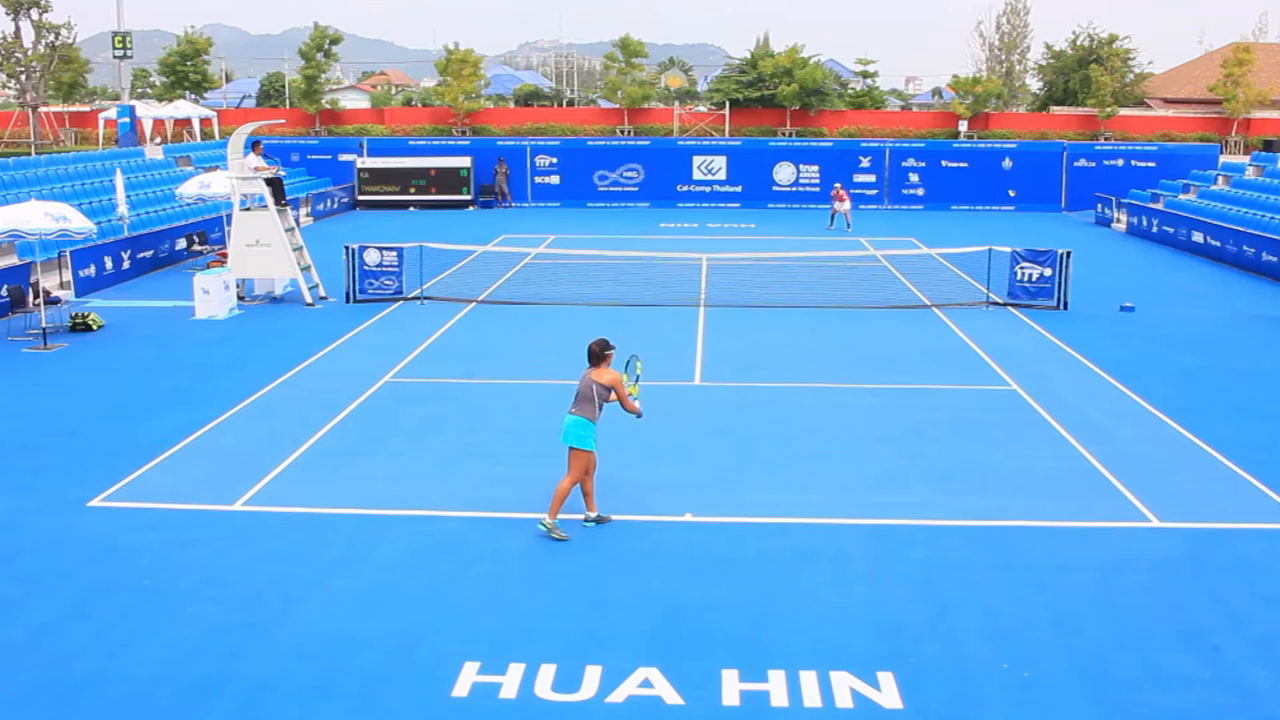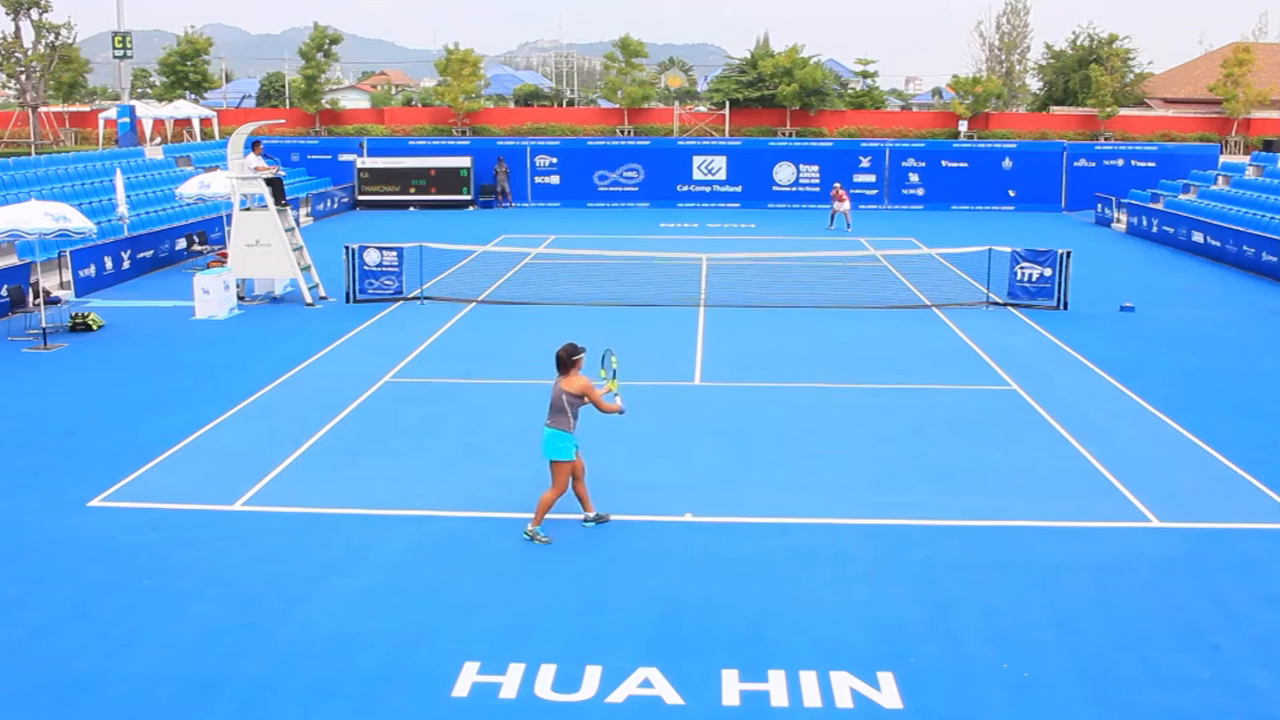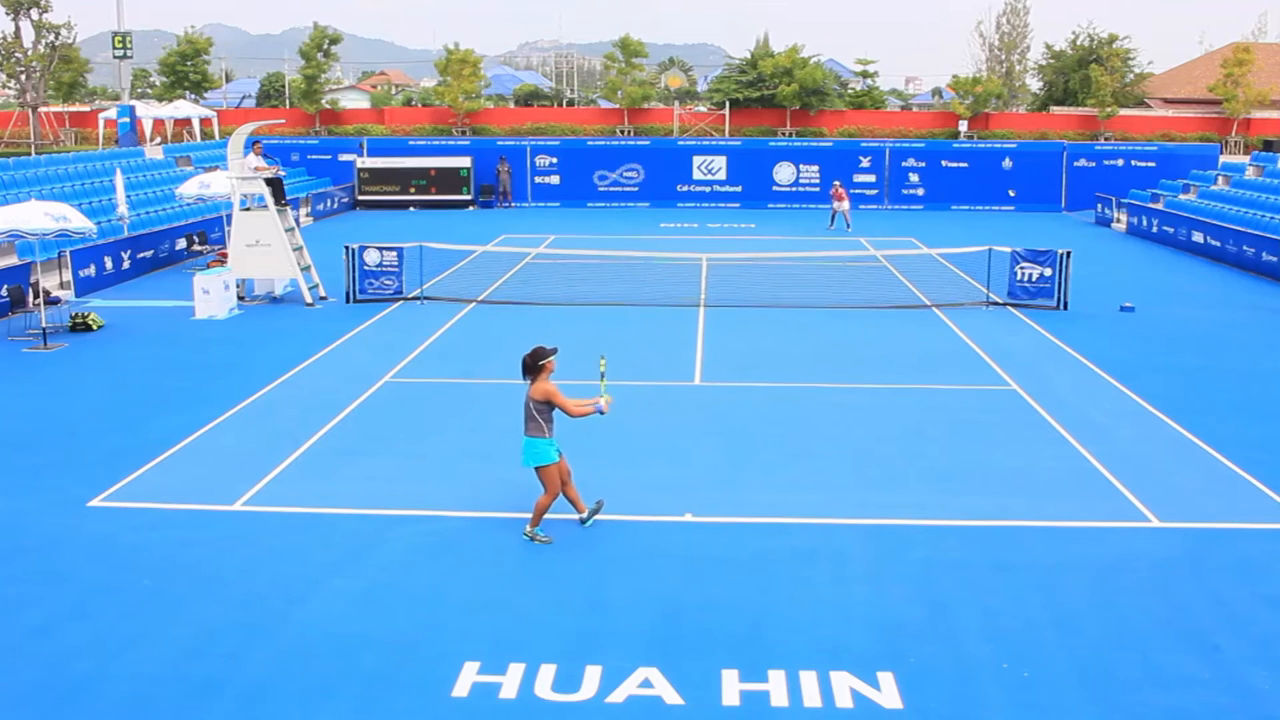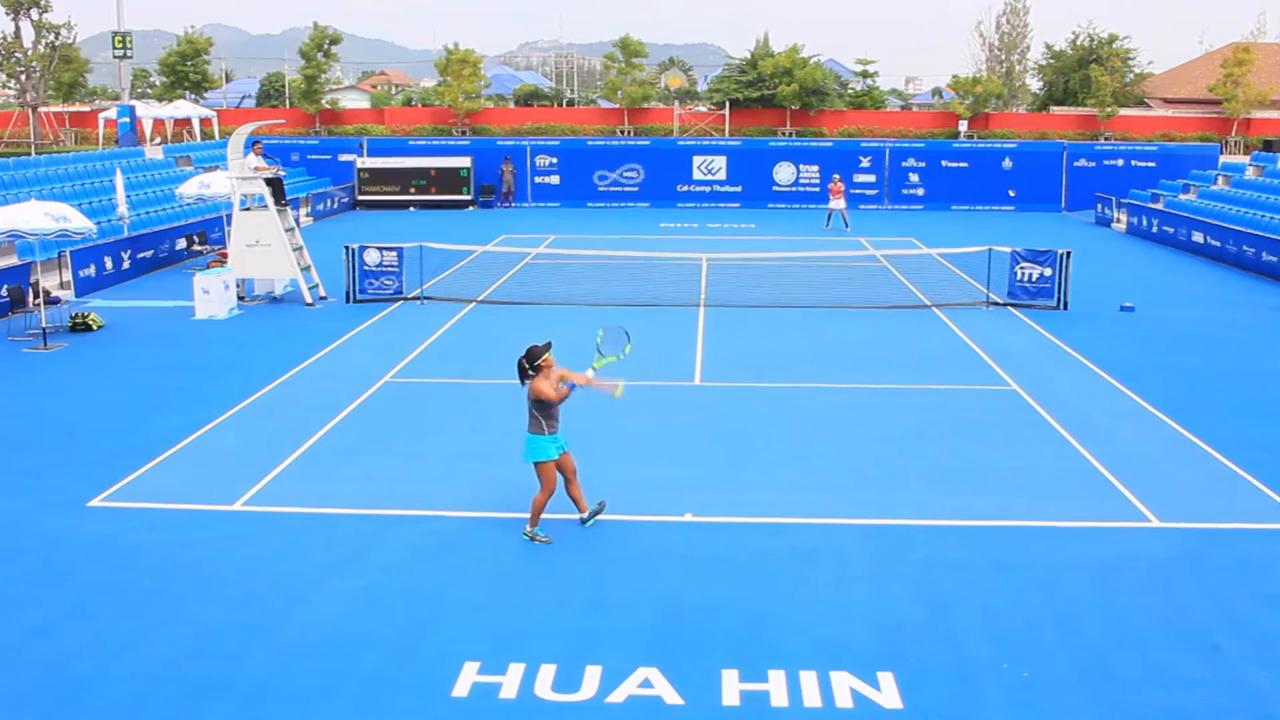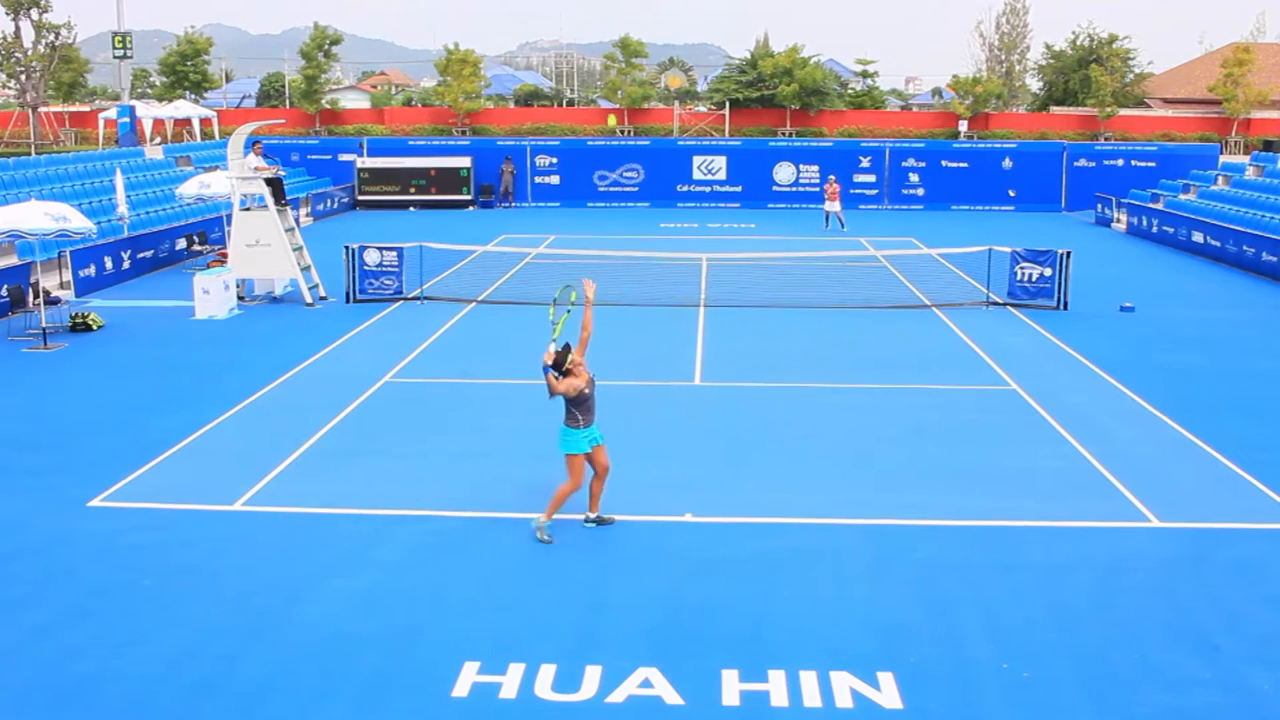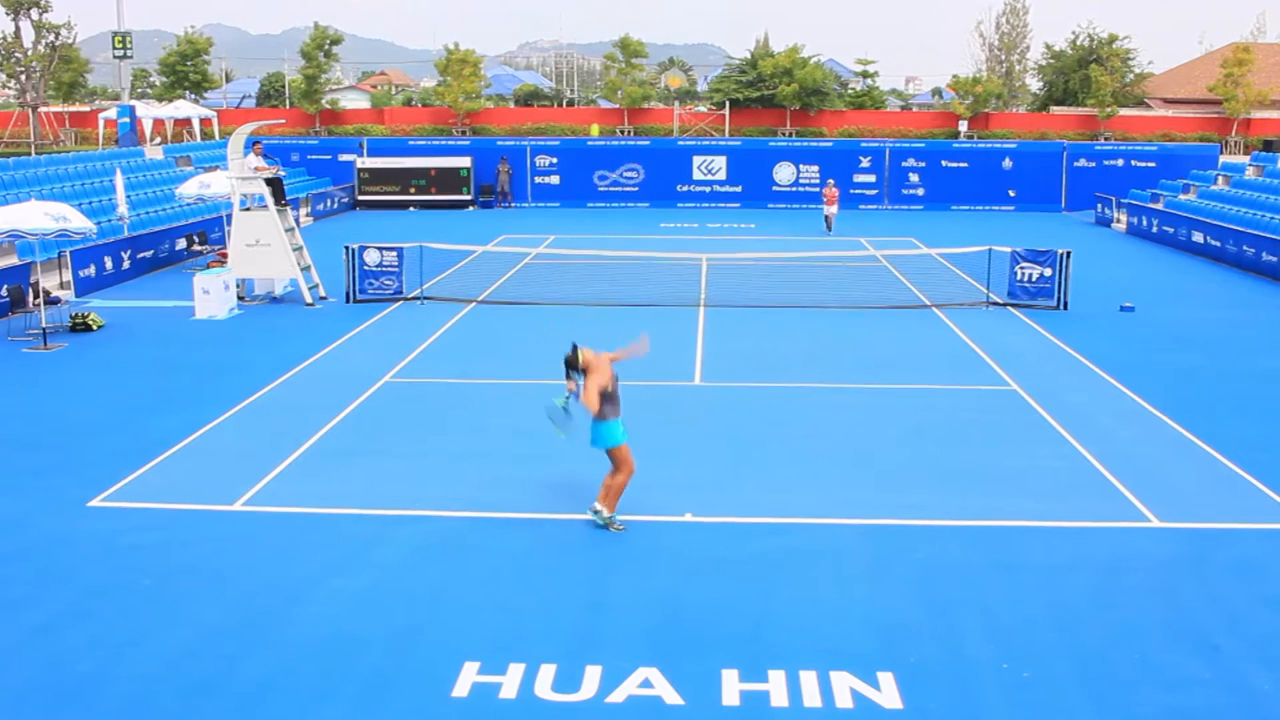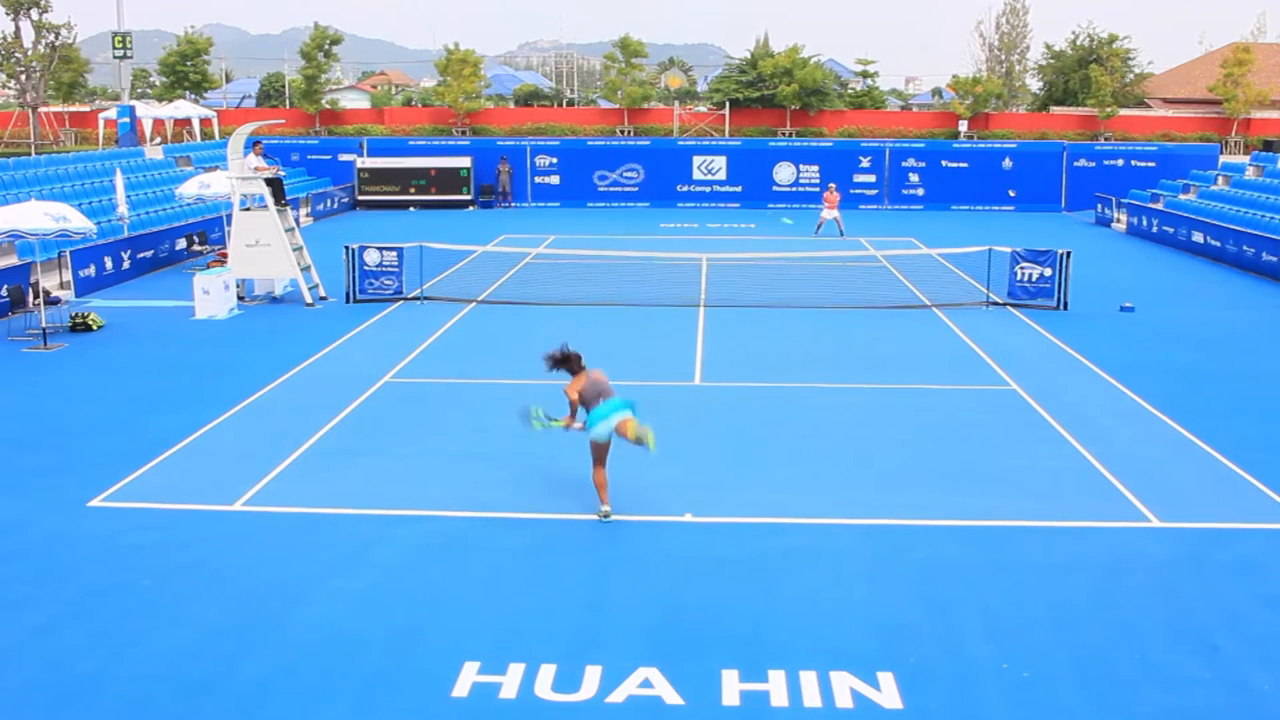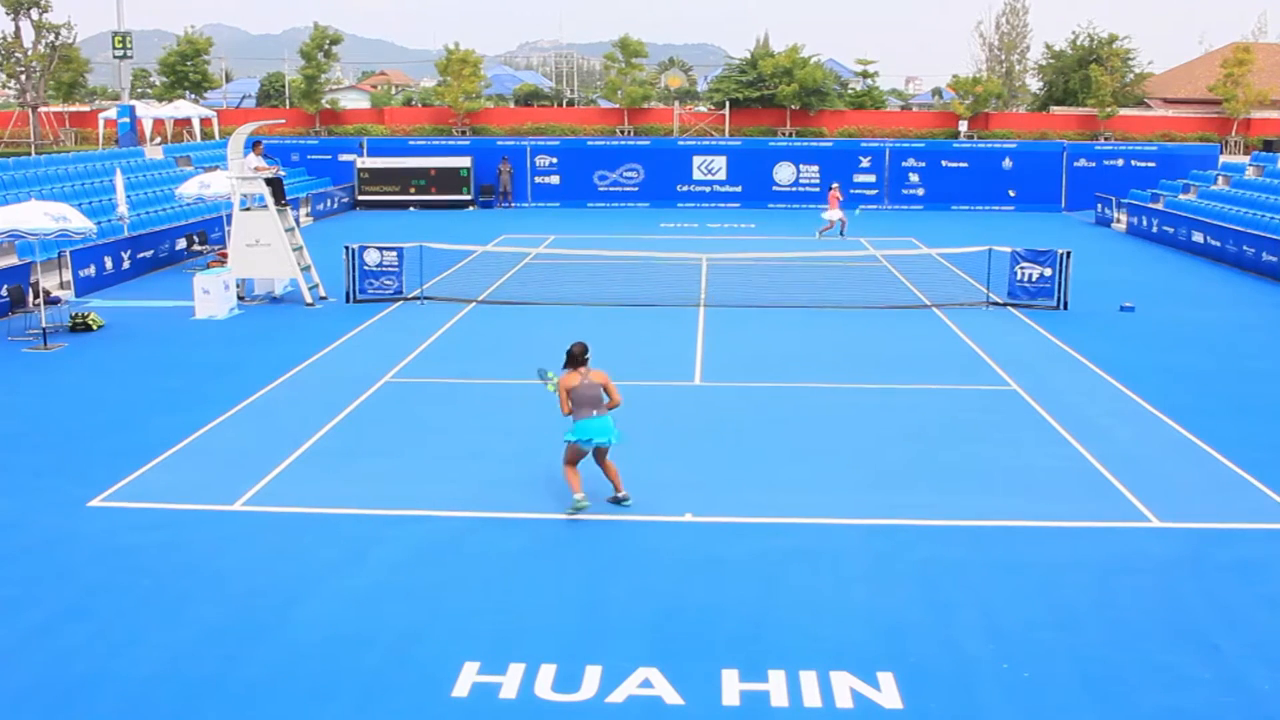
dt=0.5s
person 1, frame 1
left shoulder: (589, 373)
right shoulder: (612, 375)
right elbow: (626, 406)
left wrist: (622, 393)
right wrist: (638, 411)
left hip: (577, 423)
right hip: (582, 426)
left knee: (589, 470)
right knee: (573, 477)
left ankle: (591, 514)
right ankle: (550, 520)
person 1, frame 2
left shoulder: (563, 379)
right shoulder: (581, 381)
right elbow: (603, 407)
left wrist: (603, 391)
right wrist: (619, 408)
left hip: (560, 435)
right hip: (560, 437)
left knee: (579, 474)
right knee: (559, 488)
left ankle: (590, 515)
right ankle: (532, 528)
person 1, frame 3
left shoulder: (543, 384)
right shoulder: (546, 388)
left elbow: (567, 403)
right elbow: (572, 412)
left wrist: (594, 401)
right wrist: (598, 408)
left hip: (546, 442)
right hip: (539, 444)
left knee: (566, 478)
right knee: (553, 491)
left ankle: (584, 514)
right ankle: (531, 529)
person 1, frame 4
left shoulder: (555, 374)
right shoulder: (538, 386)
left elbow: (580, 379)
right elbow: (557, 398)
right wrist: (573, 384)
left hip: (554, 437)
right hip: (540, 441)
left knee: (571, 474)
right knee: (548, 488)
left ankle: (585, 513)
right ankle: (531, 529)
person 1, frame 5
left shoulder: (580, 364)
right shoulder: (568, 383)
left elbow: (585, 332)
right elbow: (554, 389)
left wrist: (588, 302)
right wrist: (547, 367)
left hip: (589, 430)
right hip: (575, 434)
left knee: (603, 468)
right knee: (575, 482)
left ankle: (592, 515)
right ankle: (543, 521)
person 1, frame 6
left shoulder: (601, 360)
right shoulder: (593, 380)
left elbow: (615, 356)
right elbow: (591, 409)
left wrist: (633, 348)
right wrist: (578, 392)
left hip: (611, 422)
right hip: (606, 425)
left knee: (619, 468)
right knee: (625, 468)
left ankle: (599, 506)
right ankle: (606, 513)
person 1, frame 7
left shoulder: (570, 387)
right shoulder: (598, 374)
left elbow: (574, 399)
left wrist: (571, 418)
right wrist: (587, 423)
left hip: (599, 416)
right hip: (617, 408)
left knee: (599, 466)
right knee: (635, 437)
left ankle: (605, 508)
right ankle: (641, 433)
person 1, frame 8
left shoulder: (564, 380)
right shoulder: (600, 375)
left elbow: (566, 411)
right elbow: (616, 401)
left hip: (584, 428)
right hip: (605, 424)
left knee: (569, 464)
right knee: (601, 460)
left ankle: (579, 497)
right ankle: (622, 494)
